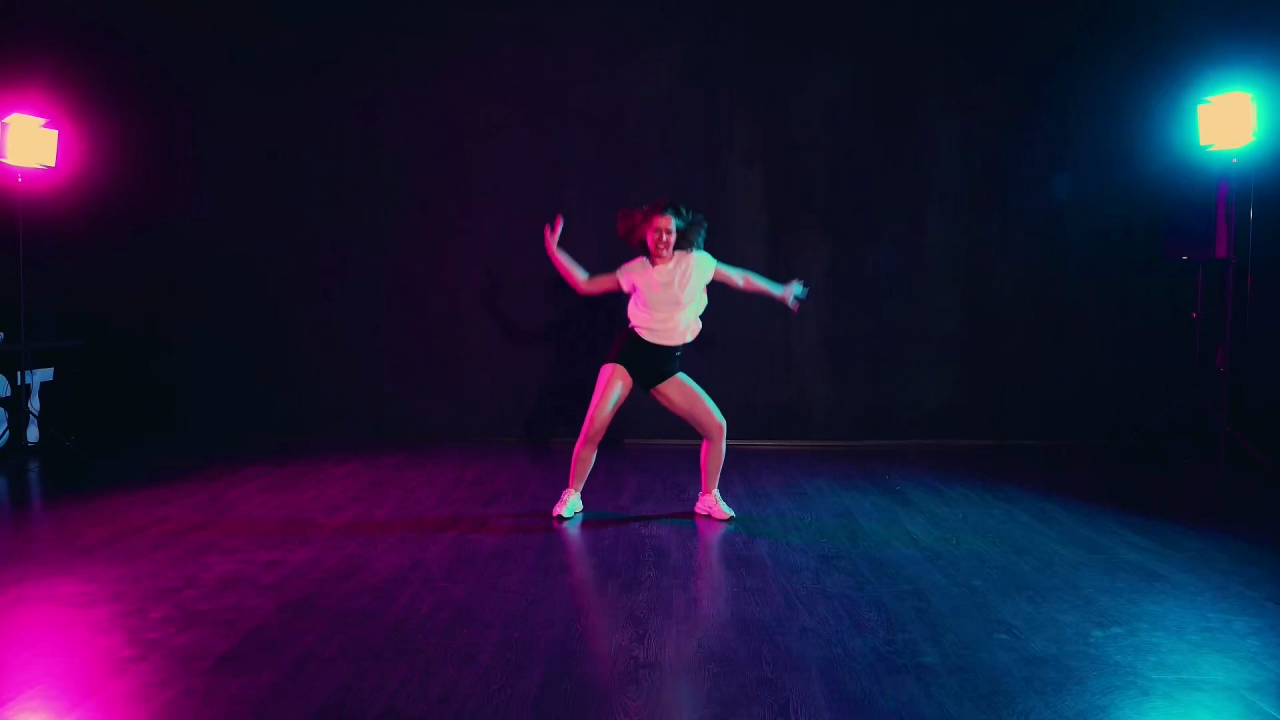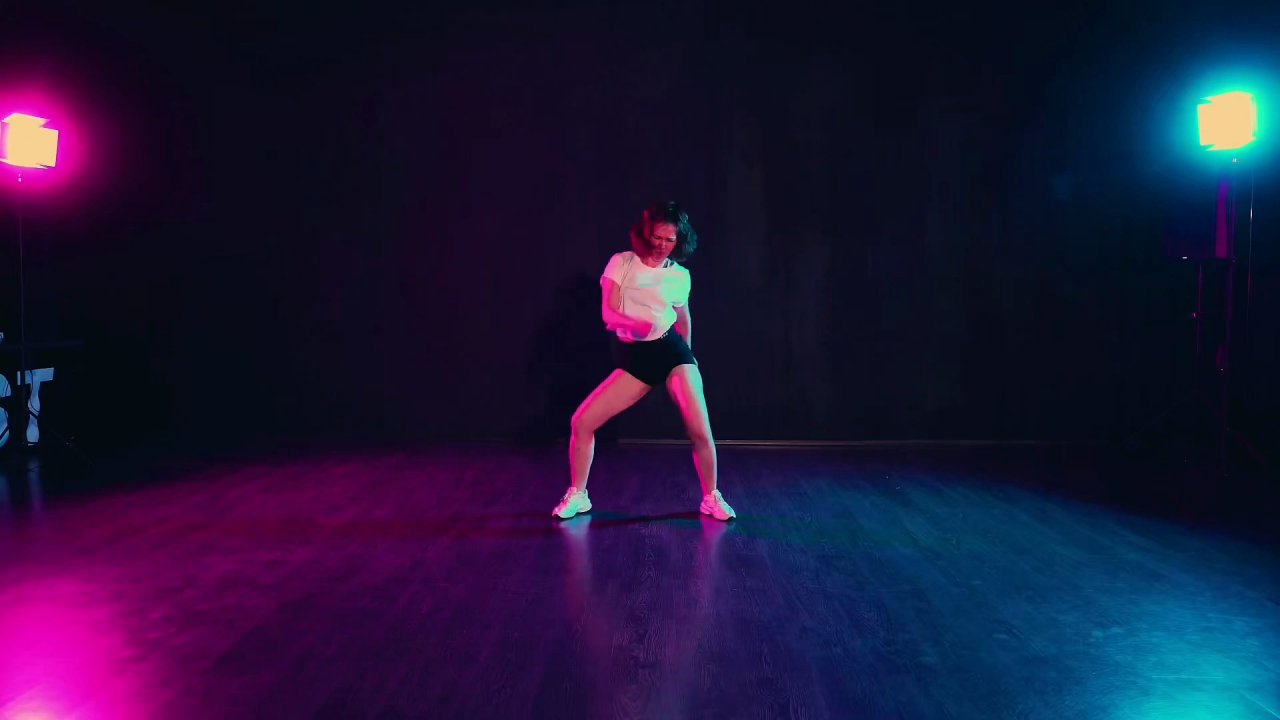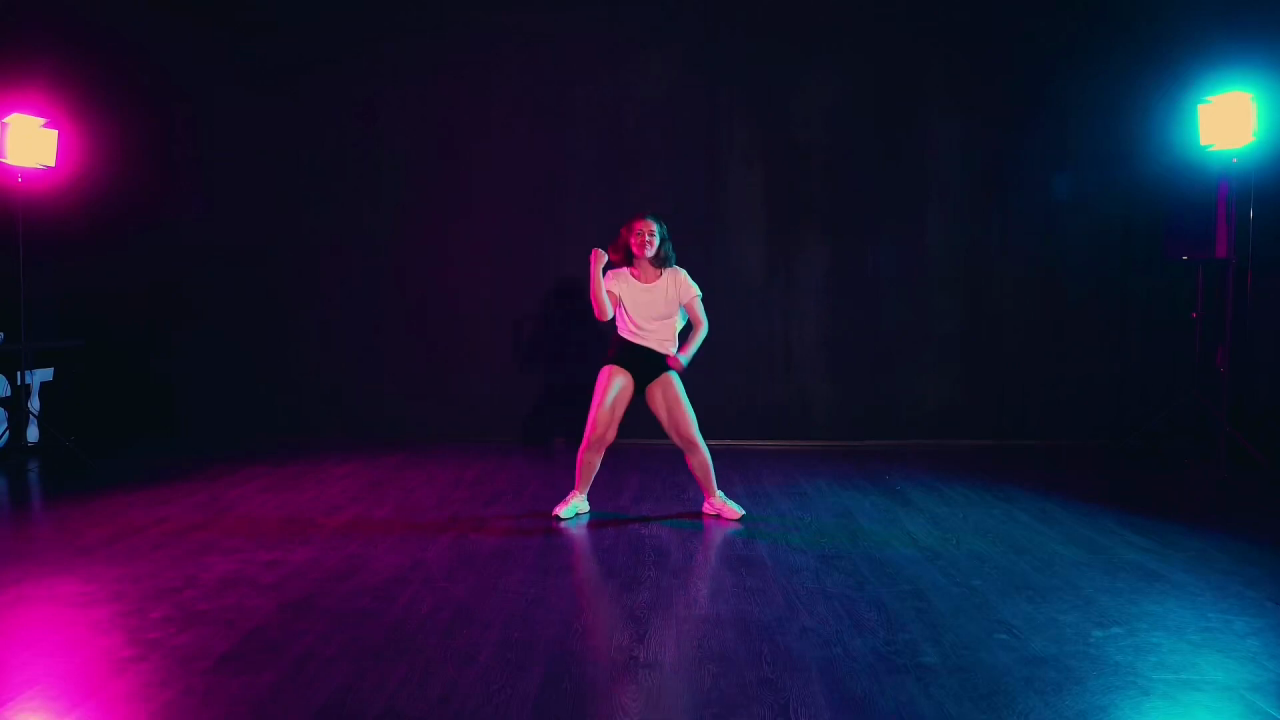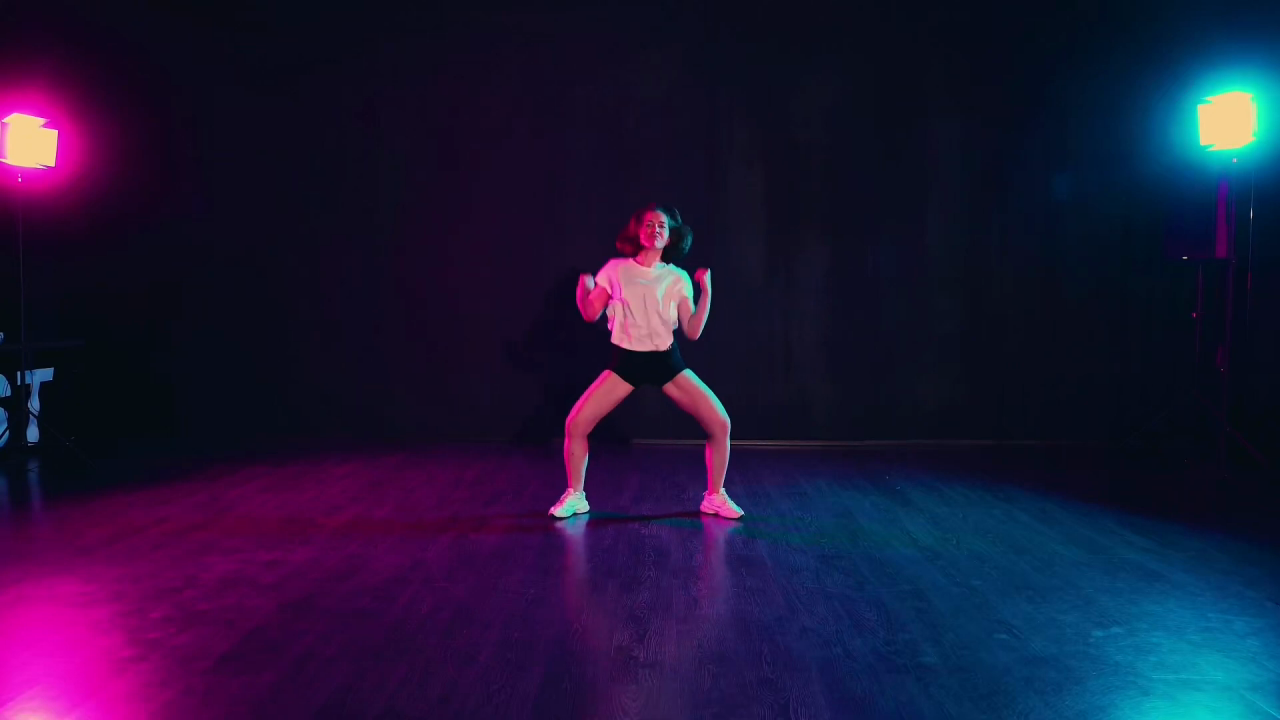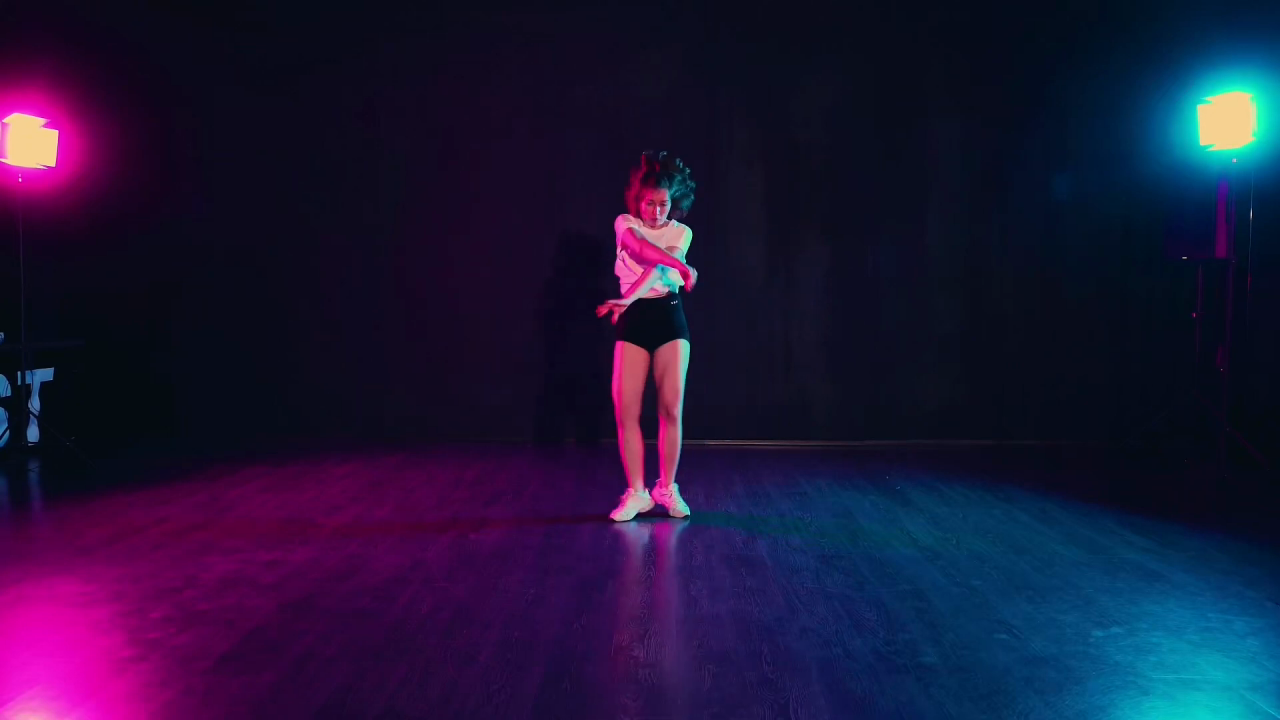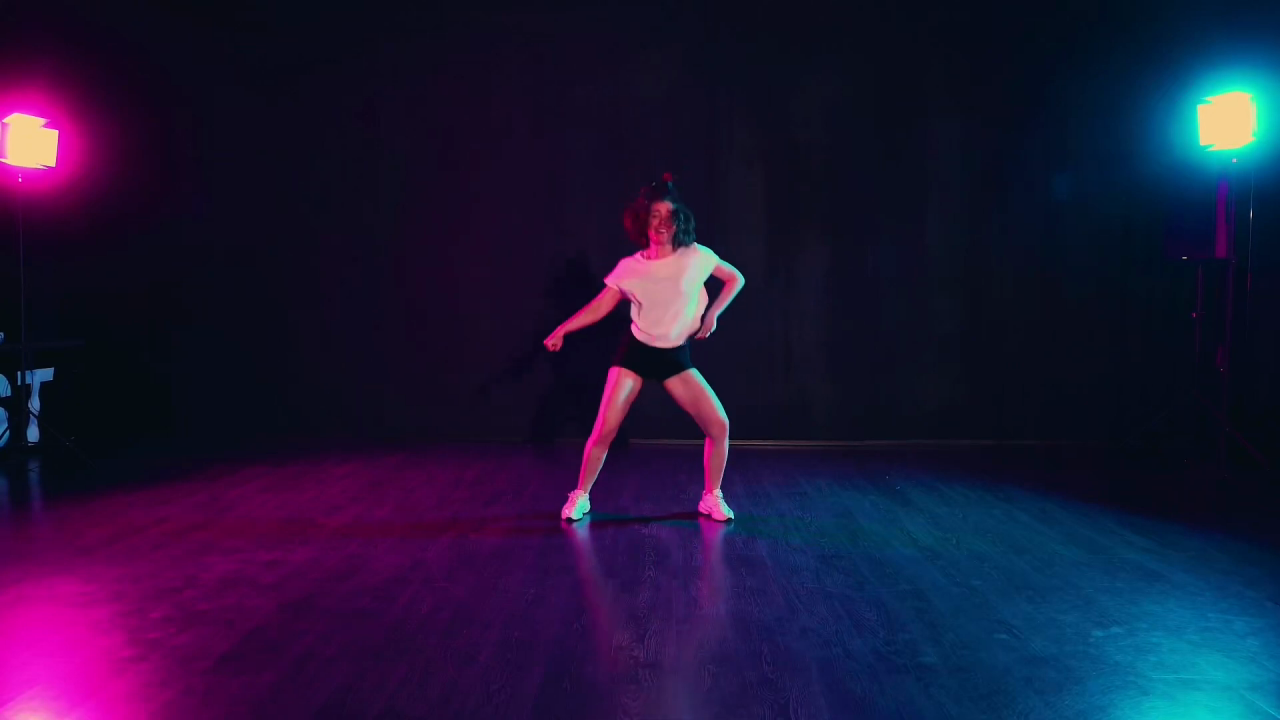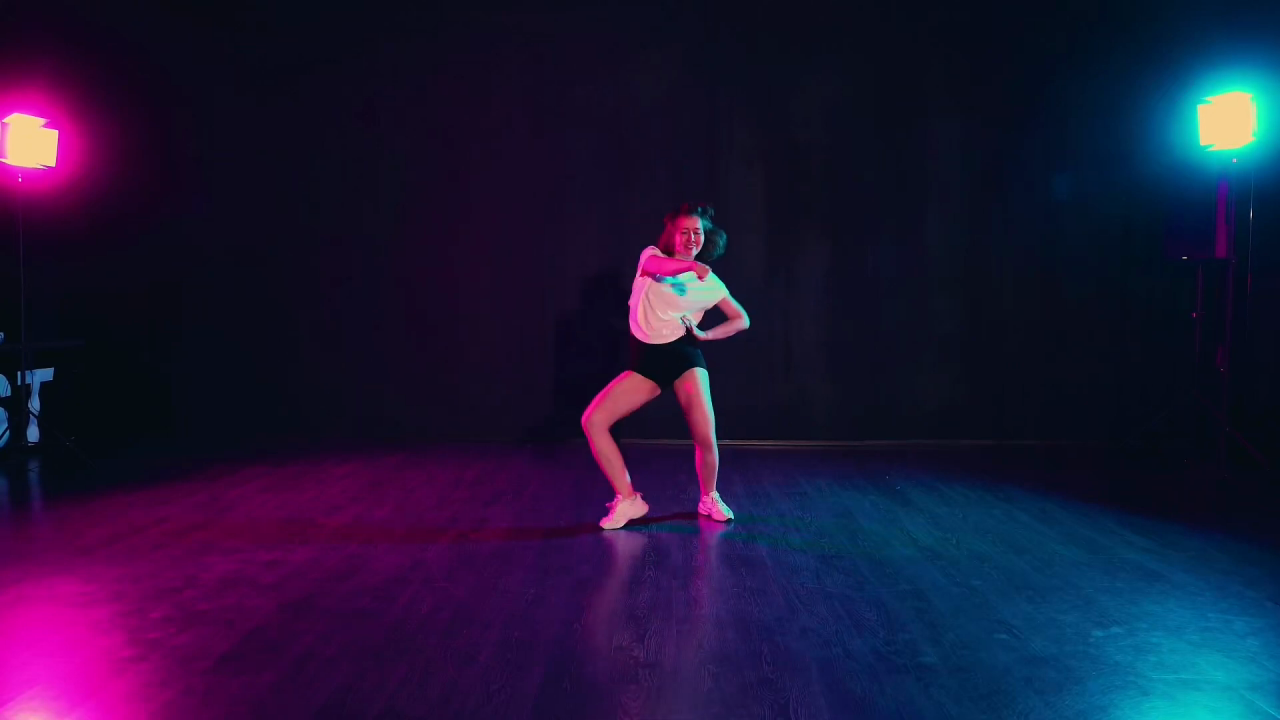
dt=0.3s
person 1, frame 1
left shoulder: (695, 262)
right shoulder: (637, 269)
left elbow: (736, 278)
right elbow: (585, 285)
left wrist: (779, 291)
right wrist: (554, 249)
left hip: (665, 365)
right hip: (631, 353)
left knee: (715, 428)
right knee: (593, 429)
left ankle: (708, 498)
right ankle: (571, 496)
person 1, frame 2
left shoulder: (680, 276)
right shoulder: (621, 262)
right elbow: (608, 312)
left wrist: (690, 353)
right wrist: (634, 323)
left hip: (673, 354)
right hip: (634, 360)
left knee: (700, 432)
right knee: (581, 422)
left ankle: (710, 497)
right ankle: (577, 494)
person 1, frame 3
left shoulder: (677, 277)
right shoulder: (616, 277)
left elbow: (700, 322)
right elbow: (603, 314)
left wrist: (686, 353)
right wrist: (596, 270)
left hip: (661, 365)
right hip: (623, 357)
left knee: (689, 439)
right knee: (597, 435)
left ankle: (713, 499)
right ankle: (578, 497)
person 1, frame 4
left shoulder: (678, 278)
right shoulder: (615, 268)
left elbow: (694, 332)
right elbow: (590, 313)
left wrist: (707, 291)
right wrist: (583, 289)
left hip: (666, 362)
right hip: (625, 361)
left knee: (720, 424)
right knee: (575, 423)
left ankle: (715, 496)
right ankle: (575, 495)
person 1, frame 5
left shoulder: (680, 231)
right shoulder: (626, 223)
left elbow: (670, 264)
right elbow: (634, 246)
left wrist: (631, 294)
right wrist: (679, 267)
left hip: (668, 316)
right hip: (634, 319)
left knee: (671, 409)
right knee: (626, 411)
left ankle: (667, 488)
right ankle: (635, 492)
person 1, frame 6
left shoulder: (696, 255)
right shoulder: (629, 267)
left elbow: (736, 279)
right elbow: (598, 307)
left wrist: (713, 314)
right wrist: (562, 330)
left hip: (675, 357)
right hip: (636, 352)
left knee: (719, 425)
right knee: (605, 430)
left ankle: (712, 496)
right ankle: (580, 495)
person 1, frame 7
left shoulder: (710, 282)
right shoulder: (651, 256)
left elbow: (742, 320)
right elbow: (659, 268)
left wrist: (705, 335)
right wrist: (687, 265)
left hip: (683, 354)
right hip: (645, 359)
left knee: (705, 437)
right knee: (592, 421)
left ankle: (710, 498)
right ankle: (627, 499)
